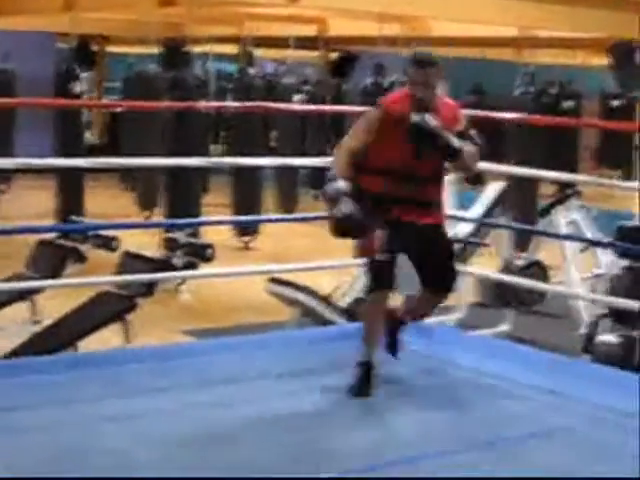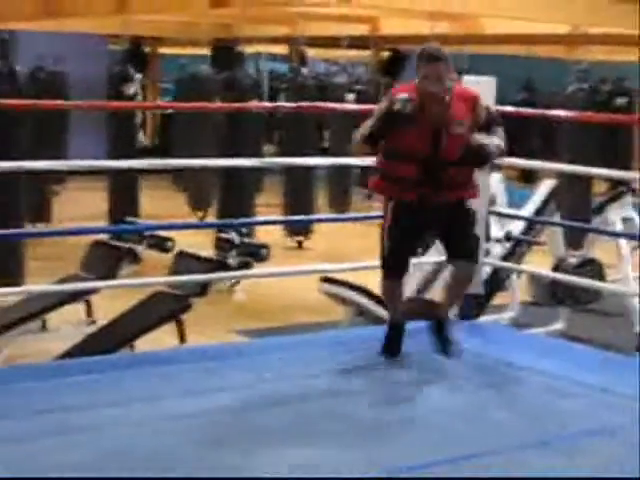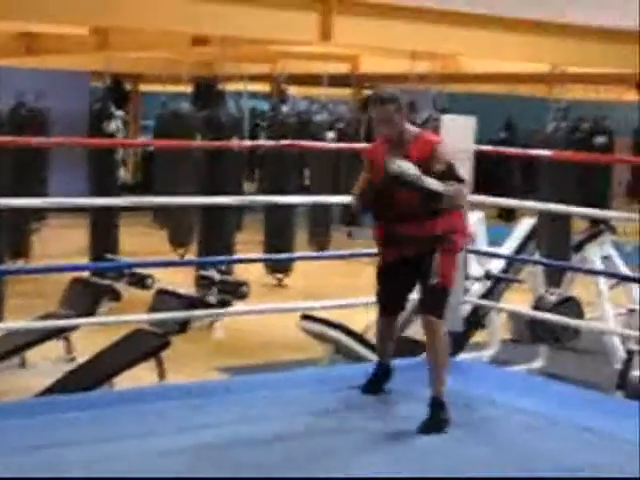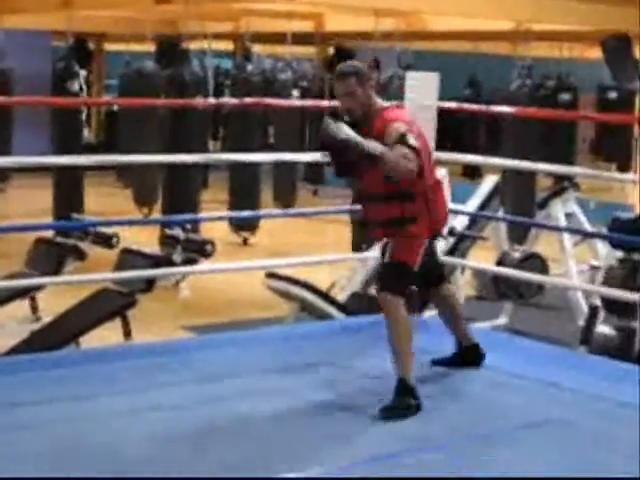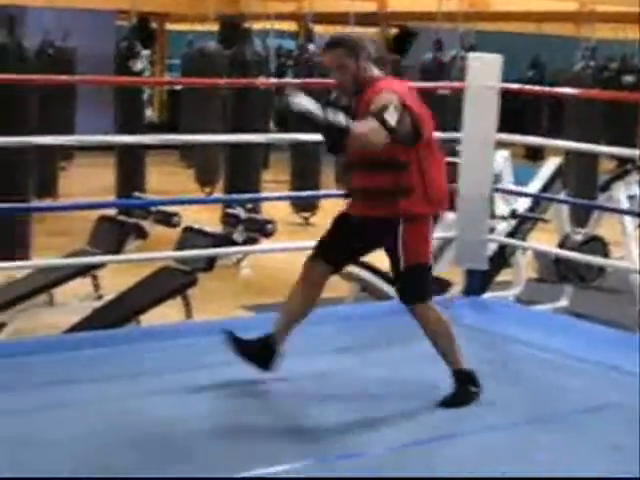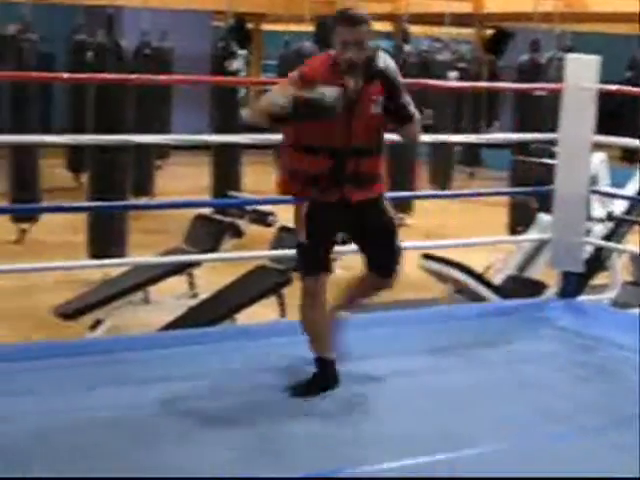
dt=0.4s
person 1, frame 1
left shoulder: (452, 113)
right shoulder: (386, 109)
left elbow: (472, 167)
right elbow: (346, 152)
left wrist: (443, 139)
right wrist: (340, 196)
left hip: (425, 212)
right hip: (381, 210)
left knee: (441, 286)
right knee: (381, 285)
left ankle: (396, 321)
right ankle: (366, 365)
person 1, frame 2
left shoulder: (468, 100)
right shoulder: (397, 100)
left elbow: (495, 133)
right elbow: (360, 145)
left wrist: (490, 147)
right wrist: (384, 120)
left hip: (450, 196)
right hip: (405, 197)
left knee: (466, 263)
right knee: (393, 270)
left ankle: (440, 318)
right ankle: (396, 328)
person 1, frame 3
left shoulder: (432, 149)
right shoulder: (376, 152)
left elbow: (458, 198)
right elbow: (360, 195)
right wrist: (365, 198)
left hip: (437, 242)
right hip: (398, 245)
left knee: (432, 315)
right knee: (387, 312)
left ankle: (439, 403)
right ankle: (383, 367)
person 1, frame 4
left shoulder: (392, 124)
right shoulder: (368, 125)
left elbow: (405, 166)
right elbow: (360, 173)
left wrist: (353, 141)
right wrist: (342, 149)
left hip: (414, 225)
right hip: (395, 223)
left knee: (390, 298)
right knee: (432, 286)
left ankle: (407, 390)
right ankle: (468, 348)
person 1, frame 5
left shoulder: (387, 97)
right shoulder: (369, 94)
left elbow: (377, 139)
right elbow: (347, 143)
left wrist: (326, 117)
right wrist: (330, 125)
left hip: (407, 210)
right hip: (370, 206)
left knee: (416, 300)
right knee: (316, 267)
left ankle: (465, 377)
right ankle: (268, 348)
person 1, frame 6
left shoulder: (382, 78)
right shoulder: (308, 74)
left elbow: (413, 131)
right elbow: (256, 113)
left wrist: (396, 91)
right wrist: (299, 103)
left hip: (364, 188)
right hip: (319, 189)
left knee: (385, 272)
right knee: (313, 276)
left ankle: (331, 317)
right ankle: (325, 367)
